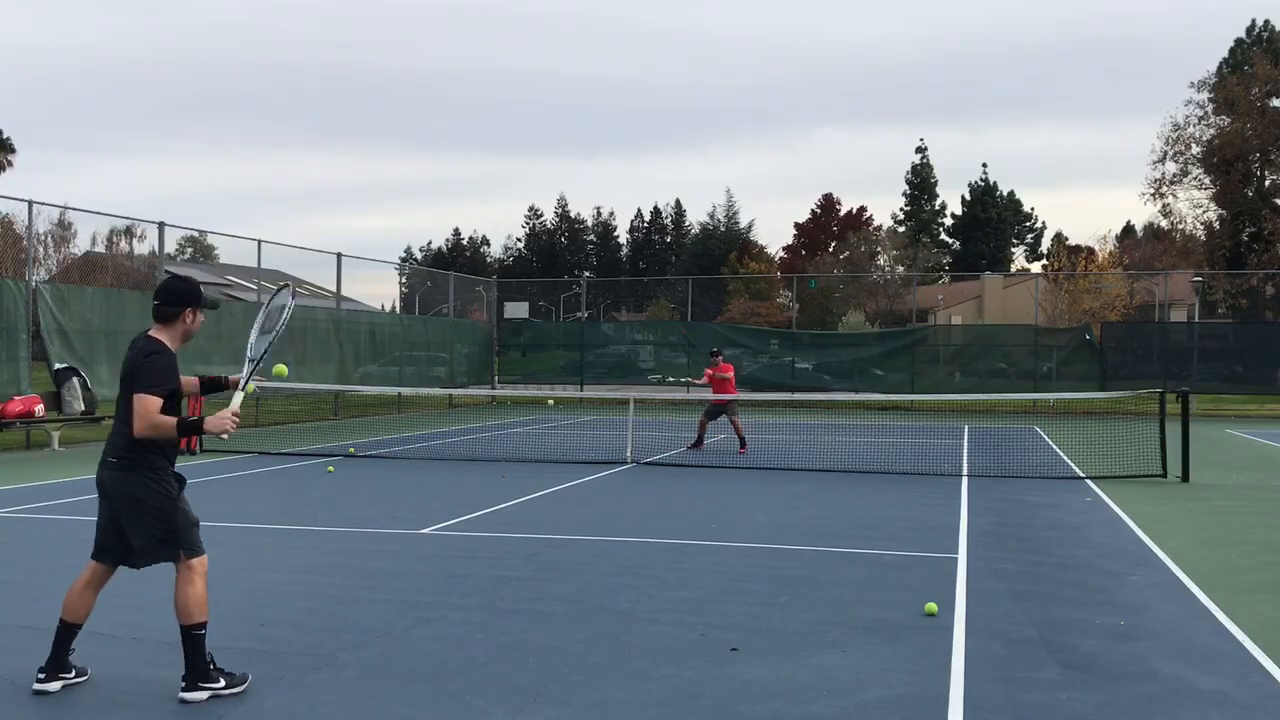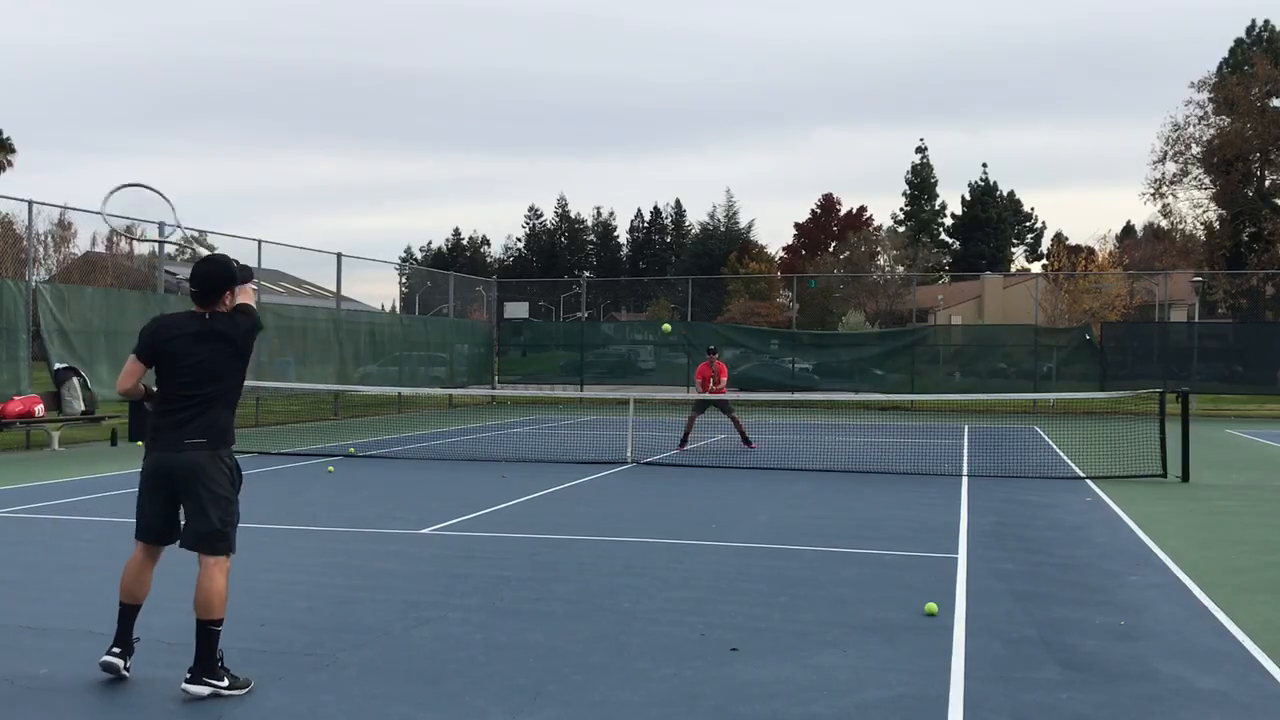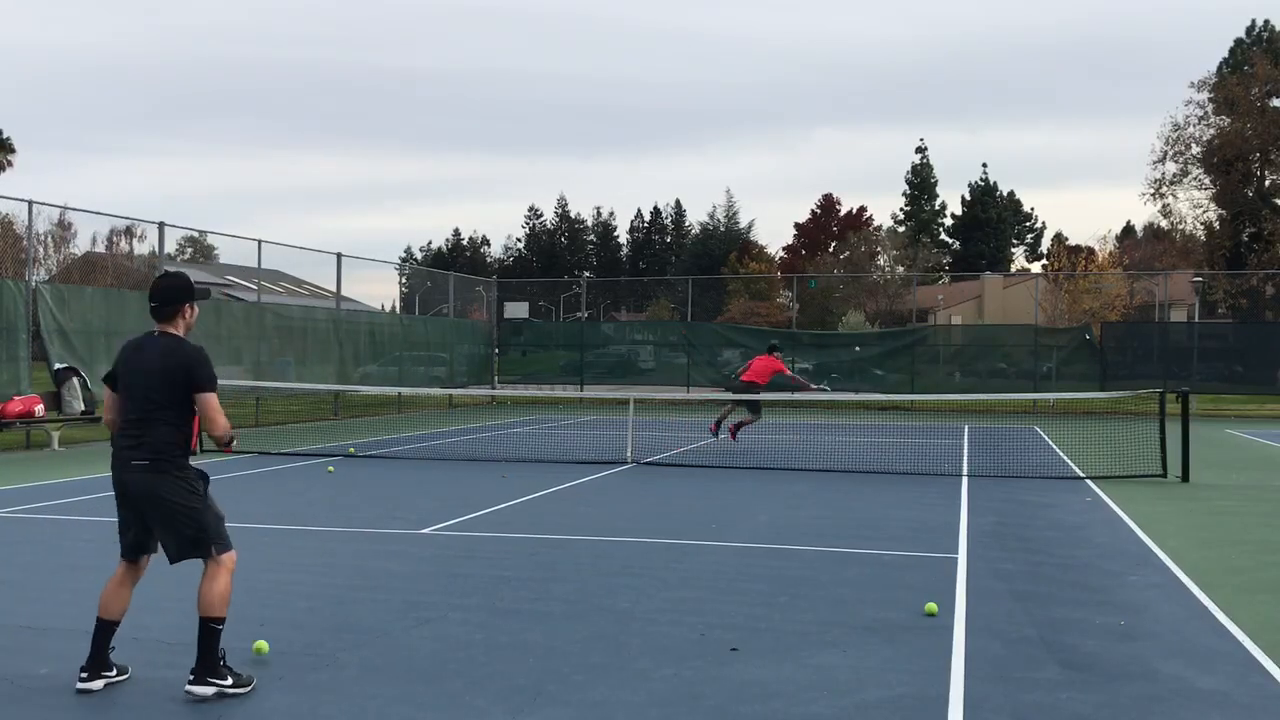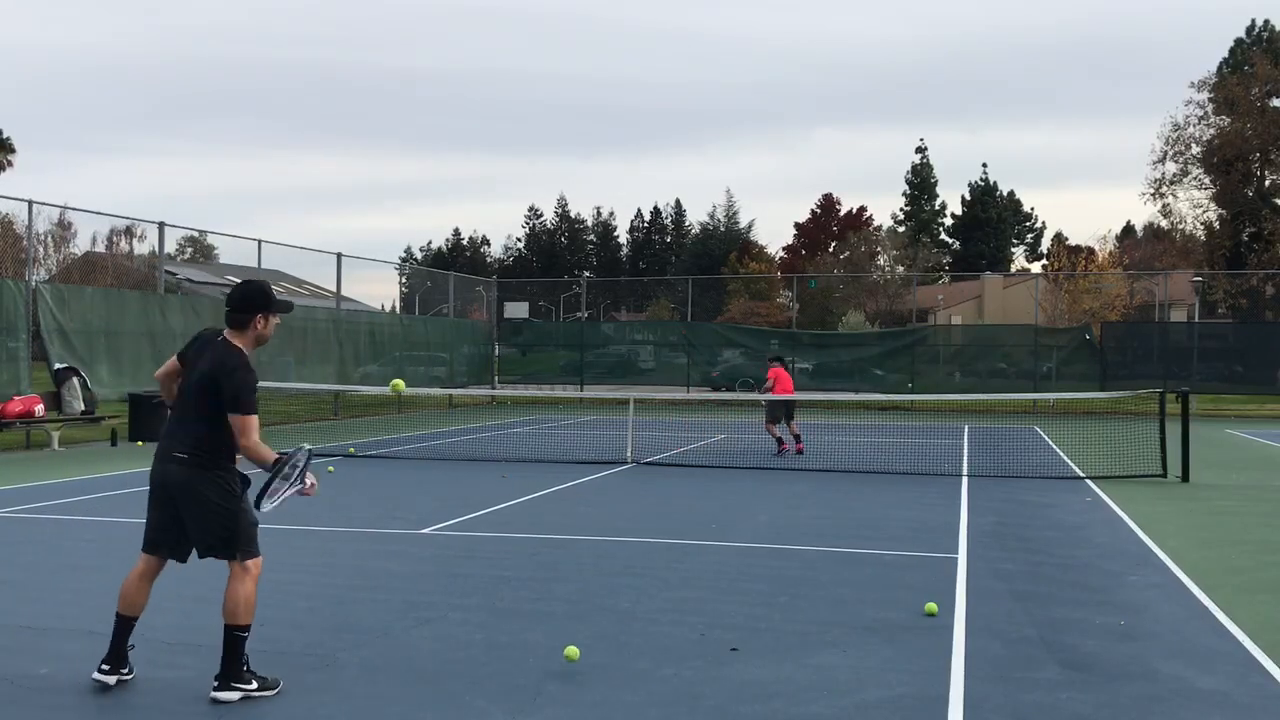
dt=0.5s
person 1, frame 1
left shoulder: (147, 347)
right shoulder: (156, 358)
right elbow: (145, 426)
left wrist: (226, 382)
right wrist: (202, 425)
left hip: (115, 472)
right hip: (143, 475)
left knee: (98, 569)
right knee: (192, 565)
left ankle: (54, 667)
right ankle: (199, 675)
person 1, frame 2
left shoulder: (160, 327)
right shoulder: (242, 325)
left elbow: (125, 387)
right elbow: (248, 296)
right wrist: (245, 283)
left hip: (161, 454)
right hip: (209, 458)
left knee: (147, 548)
right knee: (214, 560)
left ankle: (120, 646)
right ankle: (205, 670)
person 1, frame 3
left shoulder: (130, 351)
right shoulder: (191, 356)
left elbow: (109, 416)
right elbow: (217, 427)
right wrist: (228, 442)
left hip: (127, 472)
right hip: (167, 474)
left knee: (130, 566)
right knee: (221, 559)
left ankle: (95, 665)
right ankle: (208, 669)
person 1, frame 4
left shoulder: (206, 342)
right shoulder: (238, 373)
left elbow: (165, 376)
right elbow: (248, 447)
left hip: (165, 468)
right hip: (207, 477)
left knee: (150, 562)
right knee: (247, 565)
left ankle: (112, 661)
right ankle: (234, 675)
